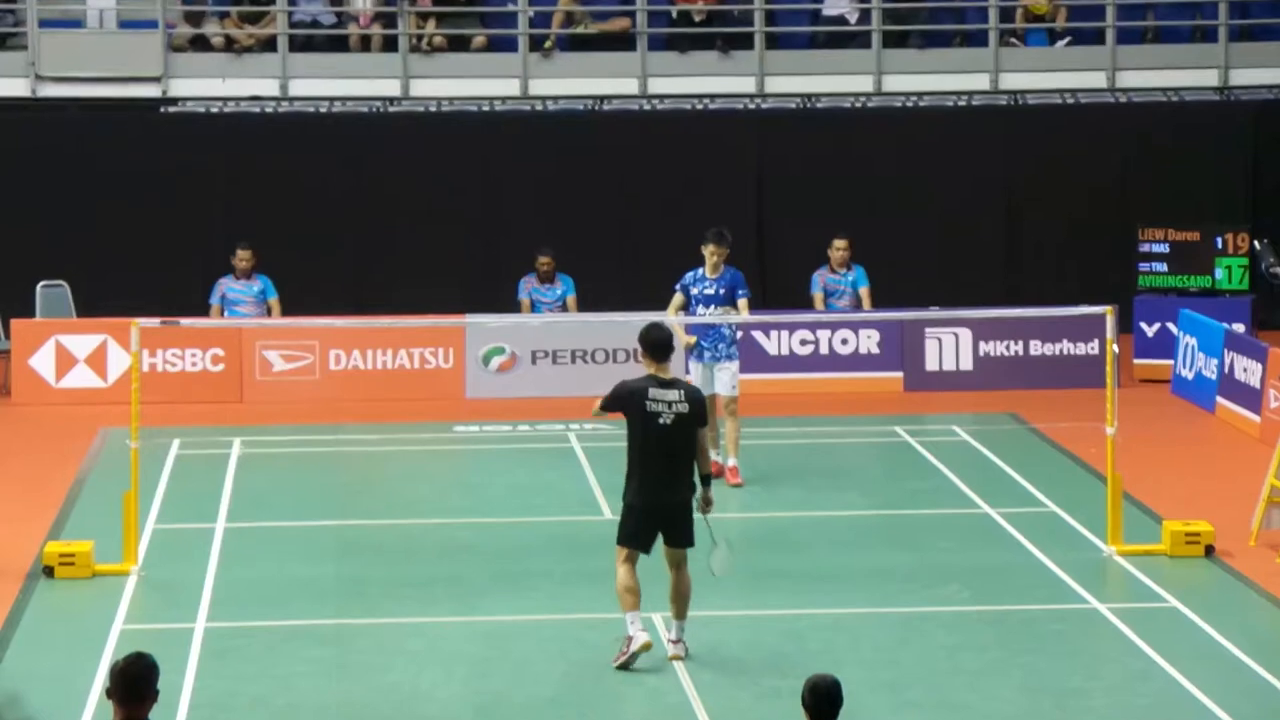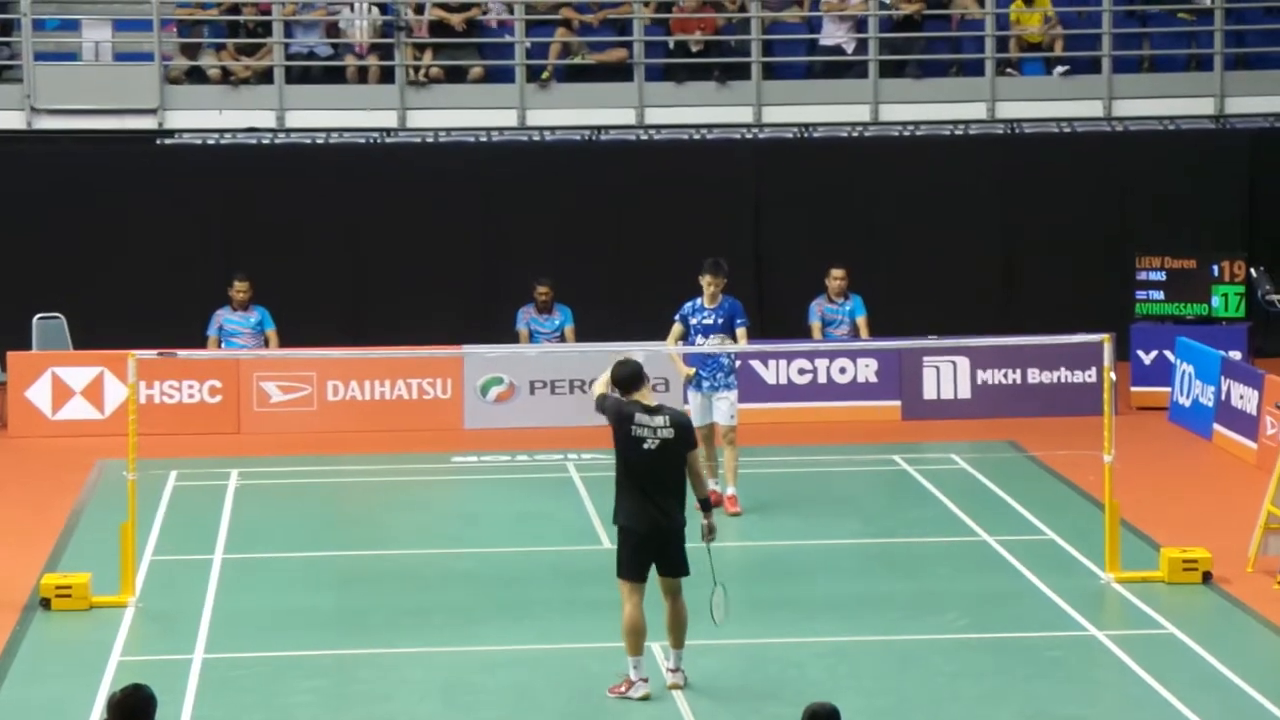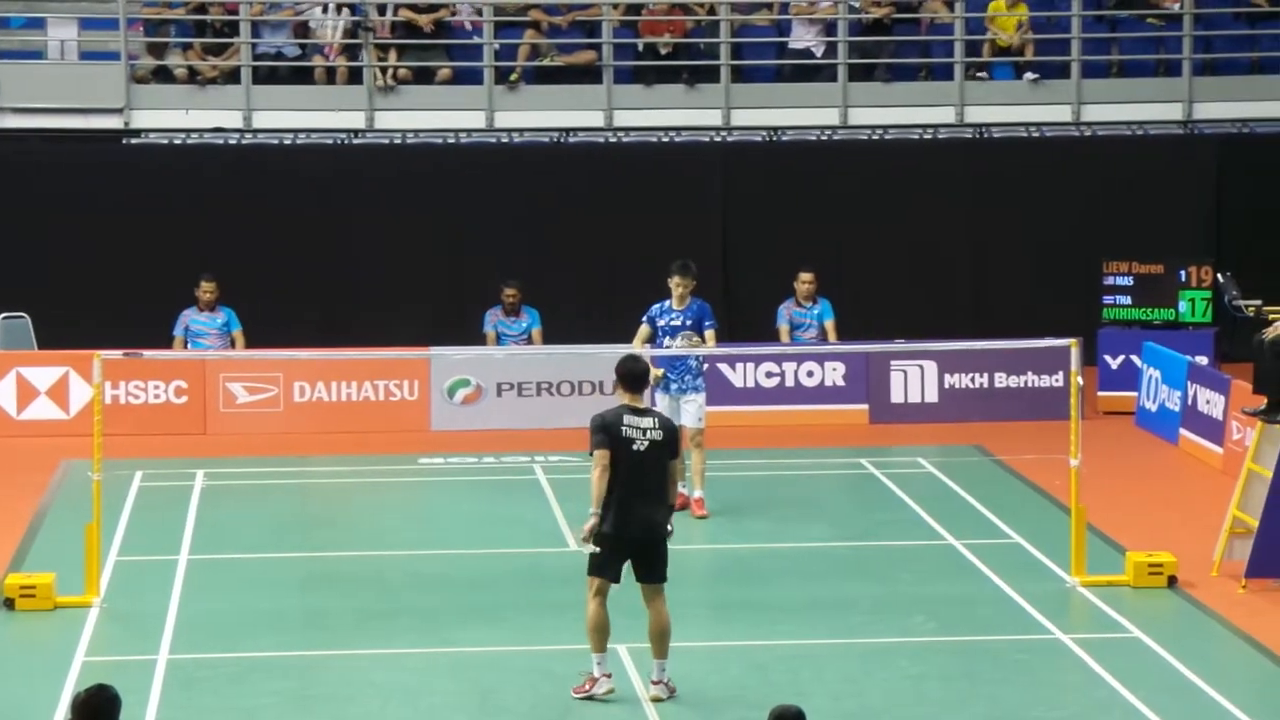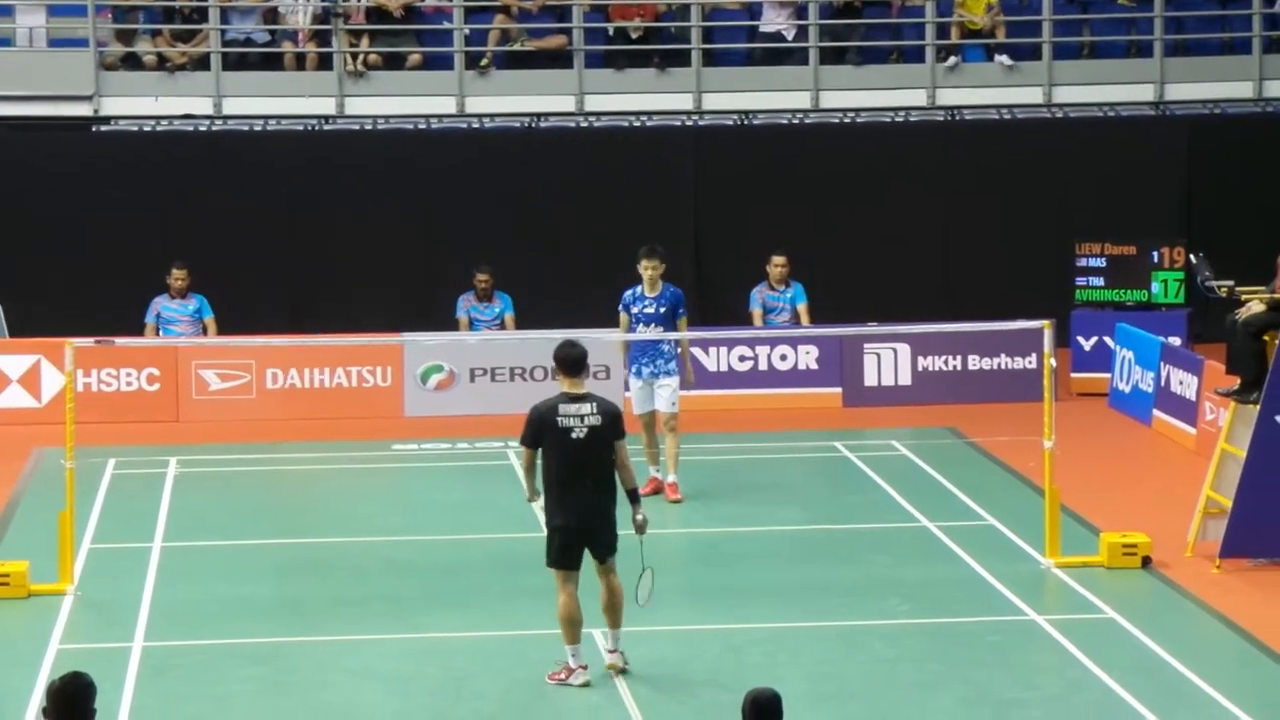
dt=0.7s
person 1, frame 1
left shoulder: (629, 390)
right shoulder: (693, 395)
left elbow: (598, 408)
right elbow: (702, 447)
right wrist: (706, 487)
left hip: (641, 496)
right hip: (679, 496)
left knee: (625, 562)
right knee: (678, 565)
left ankle: (635, 632)
right ankle: (677, 641)
person 1, frame 2
left shoulder: (620, 413)
right shoulder: (679, 420)
left elbow: (597, 390)
right elbow: (695, 471)
left wrist: (615, 370)
right wrist: (707, 513)
left hip: (634, 524)
right hip: (672, 523)
left knee: (632, 598)
right knee: (674, 595)
left ankle: (637, 679)
right ankle: (675, 670)
person 1, frame 3
left shoulder: (605, 420)
right shoulder: (667, 426)
left elbow: (602, 467)
right elbow: (672, 479)
left wrist: (594, 514)
right wrist: (667, 515)
left hip: (614, 526)
right hip: (653, 528)
left knee: (597, 595)
right knee: (656, 600)
left ankle: (600, 675)
right ankle: (659, 680)
person 1, frame 4
left shoulder: (542, 412)
right shoulder: (608, 410)
left elbow: (528, 463)
right elbow: (623, 463)
left wrist: (531, 489)
right wrist: (636, 505)
left hip: (563, 515)
right hip: (602, 512)
left knee: (567, 587)
right knee: (608, 573)
left ankle: (576, 666)
right ankle: (614, 649)
person 2, frame 1
left shoulder: (735, 277)
right shoulder: (690, 278)
left elbow: (744, 311)
right elbow: (672, 310)
left wrist: (738, 317)
right wrist: (682, 335)
left hip: (725, 352)
right hip: (698, 352)
left knee: (729, 407)
right knee: (706, 407)
left ankle: (732, 465)
right ankle: (715, 460)
person 2, frame 2
left shoulder: (733, 306)
right shoulder: (689, 308)
left elbow: (743, 341)
right elbow: (671, 341)
left wrist: (734, 346)
right wrist: (681, 366)
left hip: (724, 381)
right hip: (697, 382)
left knee: (728, 436)
right knee: (704, 437)
left ankle: (731, 493)
right ankle: (714, 489)
person 2, frame 3
left shoulder: (702, 309)
right shoulder: (657, 310)
left elbow: (712, 344)
right elbow: (638, 342)
left wrist: (701, 345)
right wrist: (649, 368)
left hip: (692, 384)
right hip: (665, 384)
left knee: (696, 439)
left ankle: (698, 496)
right ankle: (681, 492)
person 2, frame 4
left shoulder: (674, 295)
right shoulder: (629, 297)
left elbow: (682, 334)
left wrist: (688, 367)
right wrist: (626, 365)
left hip: (666, 369)
right hip: (638, 369)
left knee: (669, 424)
right knee: (646, 425)
left ankle: (672, 481)
right ankle: (654, 476)
